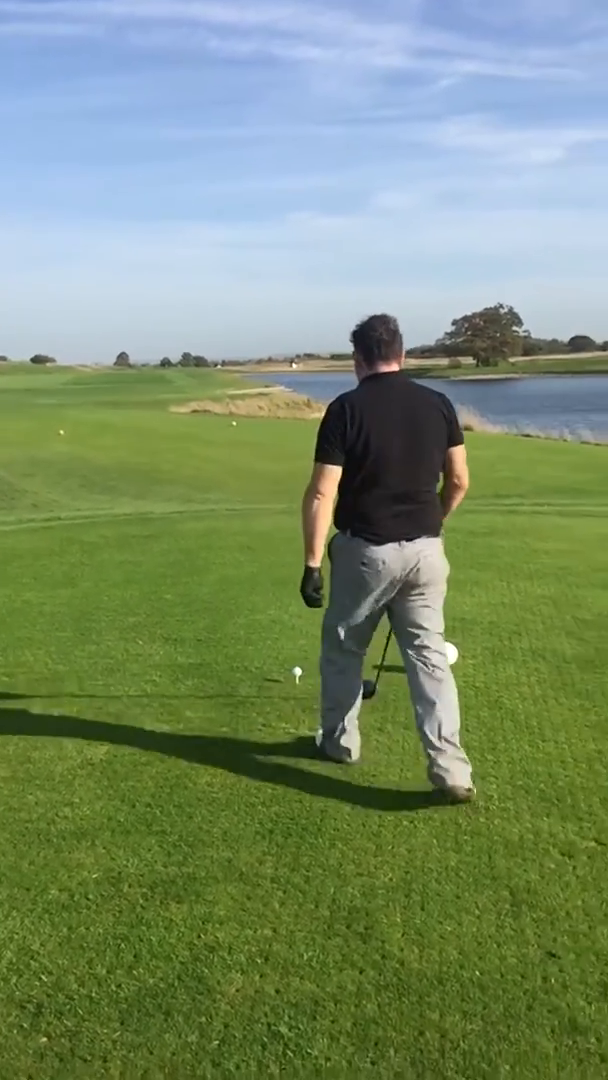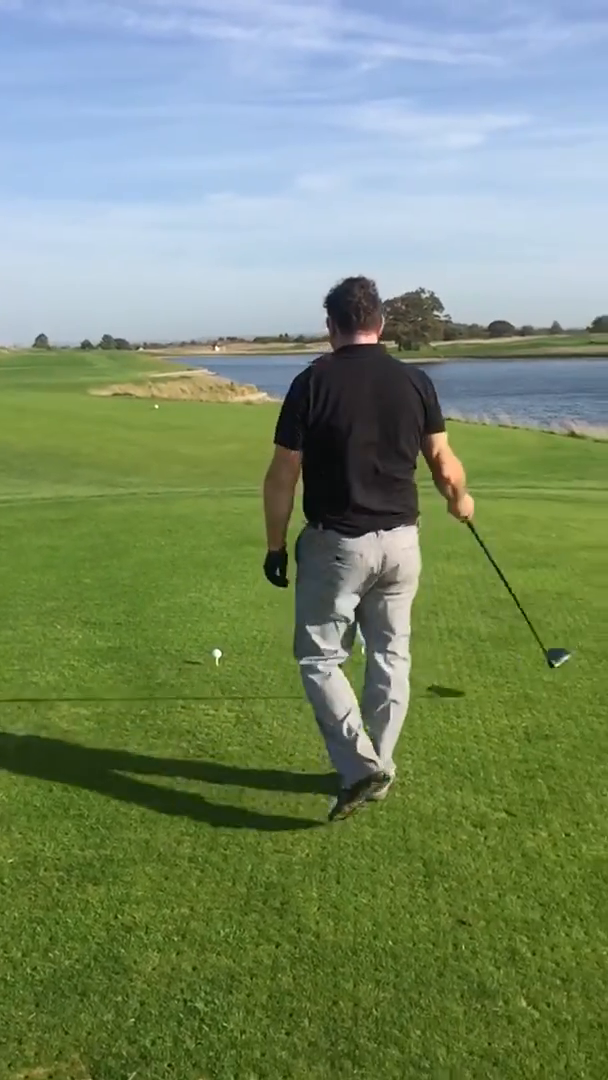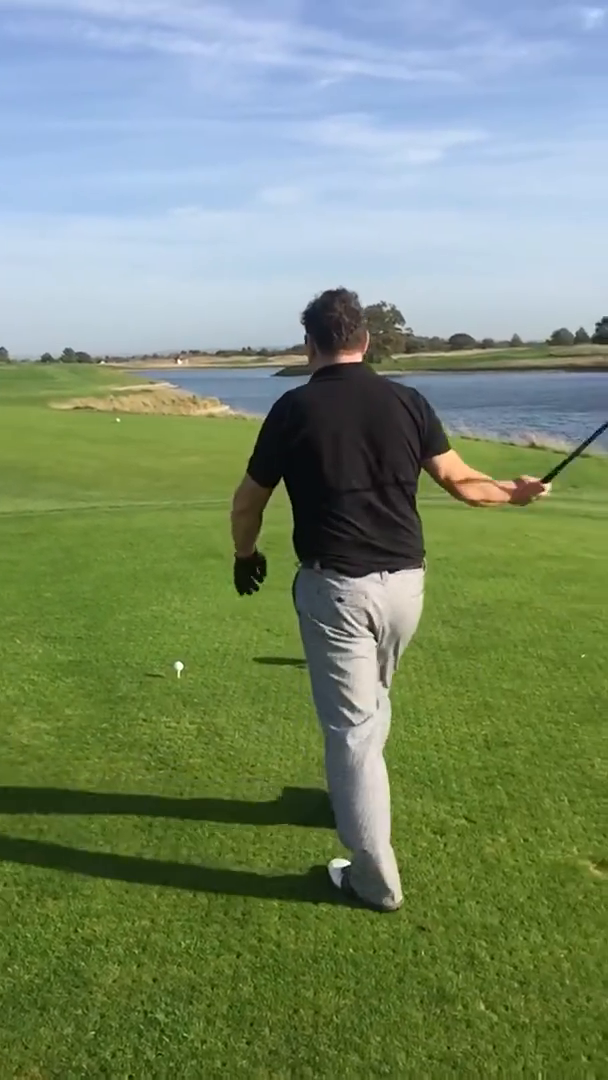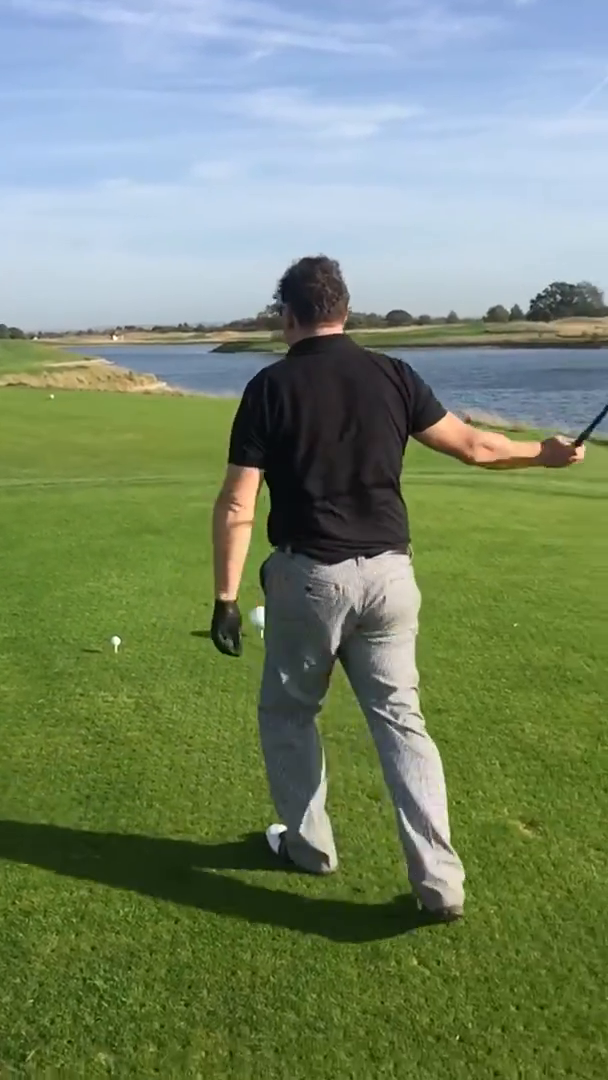
dt=0.4s
person 1, frame 1
left shoulder: (347, 408)
right shoulder: (437, 404)
left elbow: (322, 493)
right elbow: (458, 481)
left wrist: (313, 564)
left hip: (364, 550)
right hip: (425, 549)
left knee: (343, 651)
right knee: (429, 656)
left ankle: (339, 740)
right ankle: (448, 764)
person 1, frame 2
left shoulder: (313, 382)
right shoulder: (416, 382)
left elbow: (281, 477)
right elbow: (445, 467)
left wrist: (276, 547)
right wrist: (461, 502)
left hip: (336, 542)
right hip: (400, 542)
left knee: (319, 658)
right knee: (390, 658)
left ankle: (359, 762)
right ankle: (377, 763)
person 1, frame 3
left shoulder: (292, 410)
right shoulder: (408, 402)
left elbow: (246, 504)
right elbow: (462, 483)
left wrist: (244, 557)
right wrist: (514, 491)
left hip: (334, 587)
right hip: (404, 581)
left knee: (349, 727)
right knee: (372, 703)
left ankle: (375, 876)
right ankle: (358, 800)
person 1, frame 4
left shoulder: (270, 388)
right shoulder: (392, 376)
left elbow: (236, 505)
right elbow: (471, 445)
left wrist: (227, 597)
right wrist: (542, 453)
left hip: (310, 574)
right hip: (389, 570)
left knee: (286, 713)
right knee: (400, 720)
left ankle: (309, 841)
right ankle: (437, 877)
